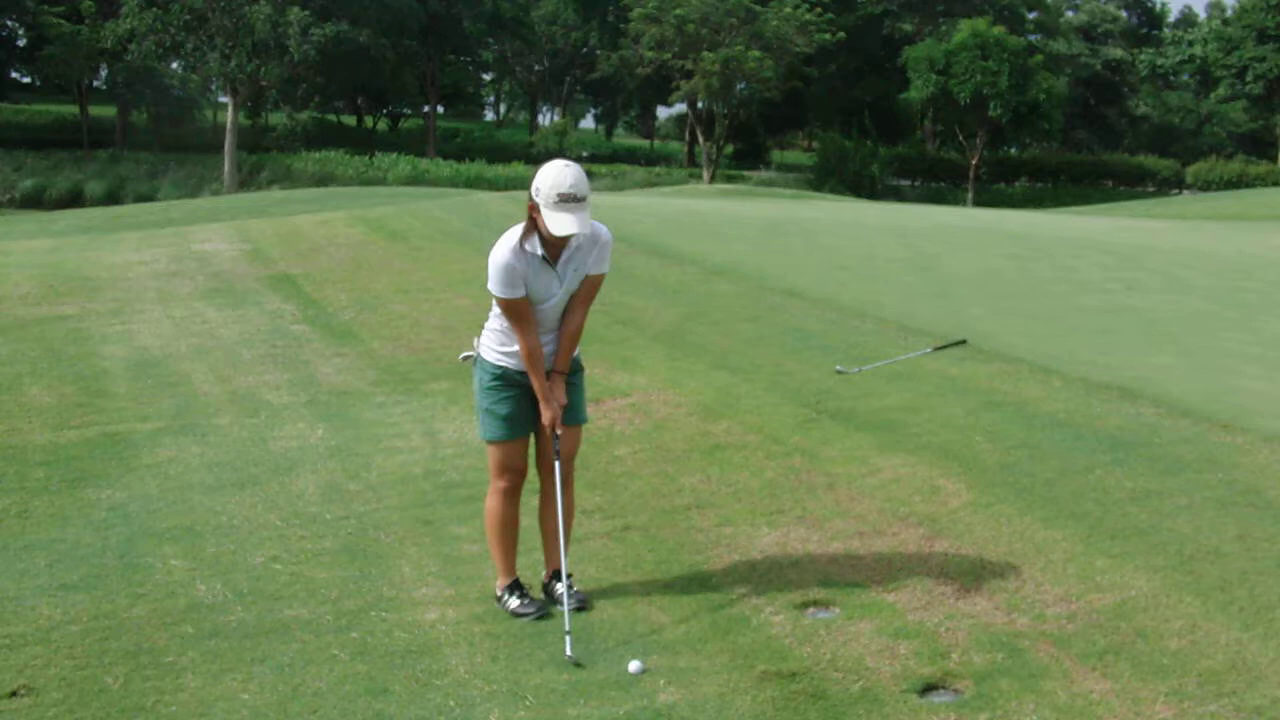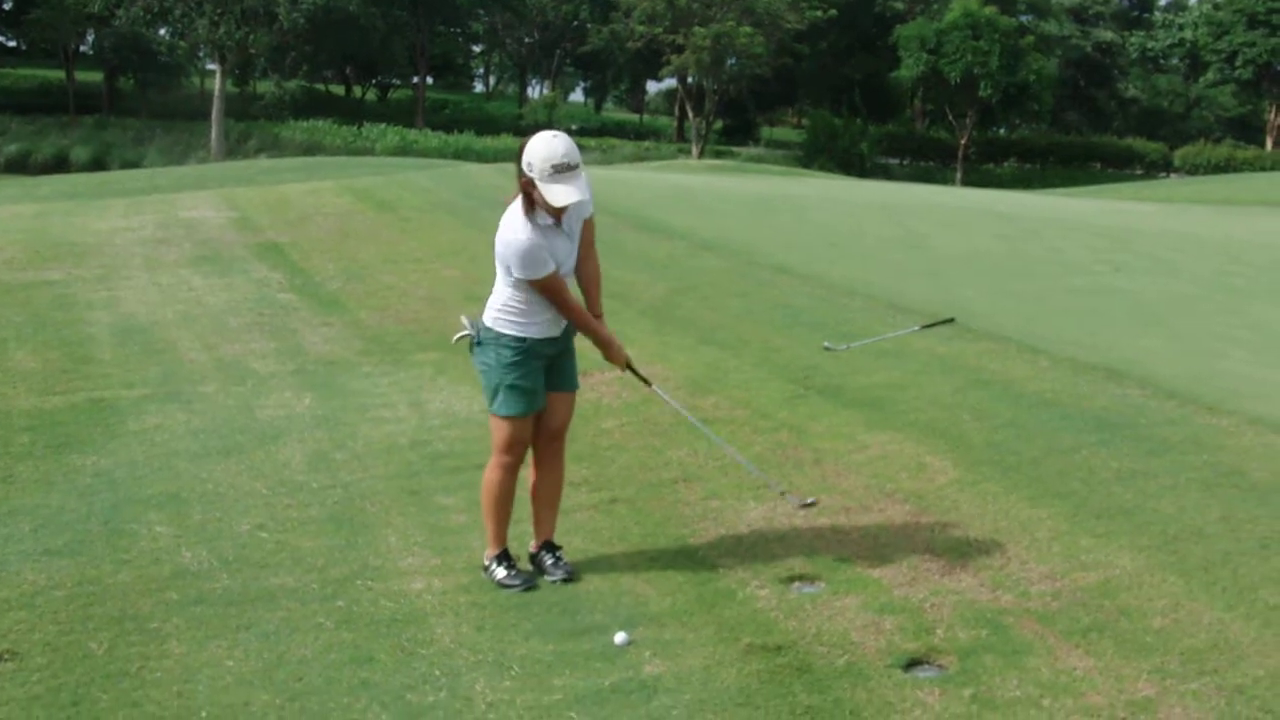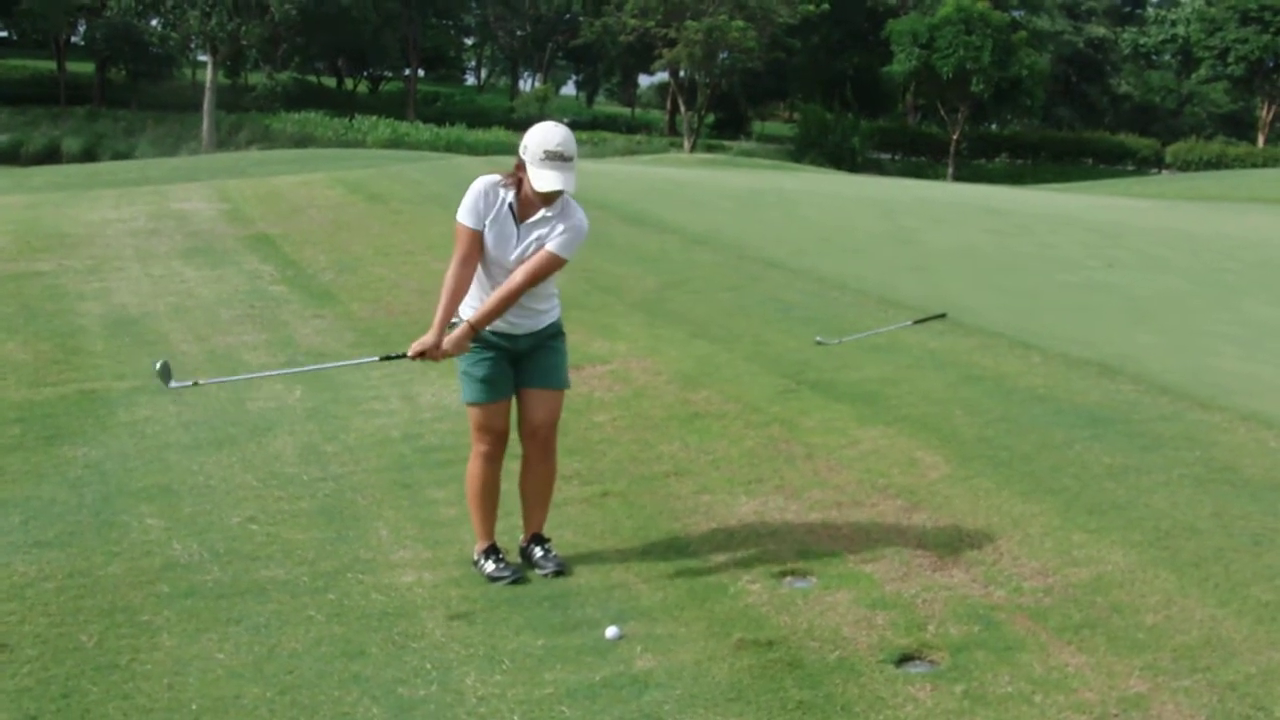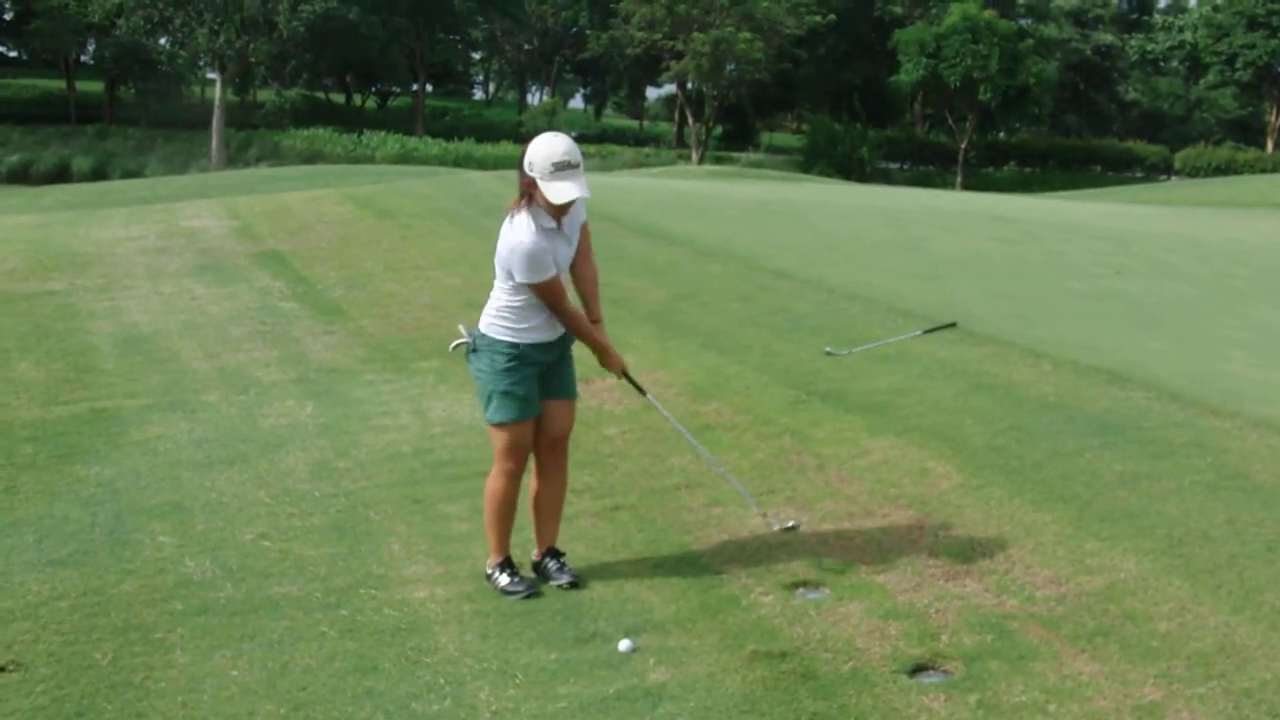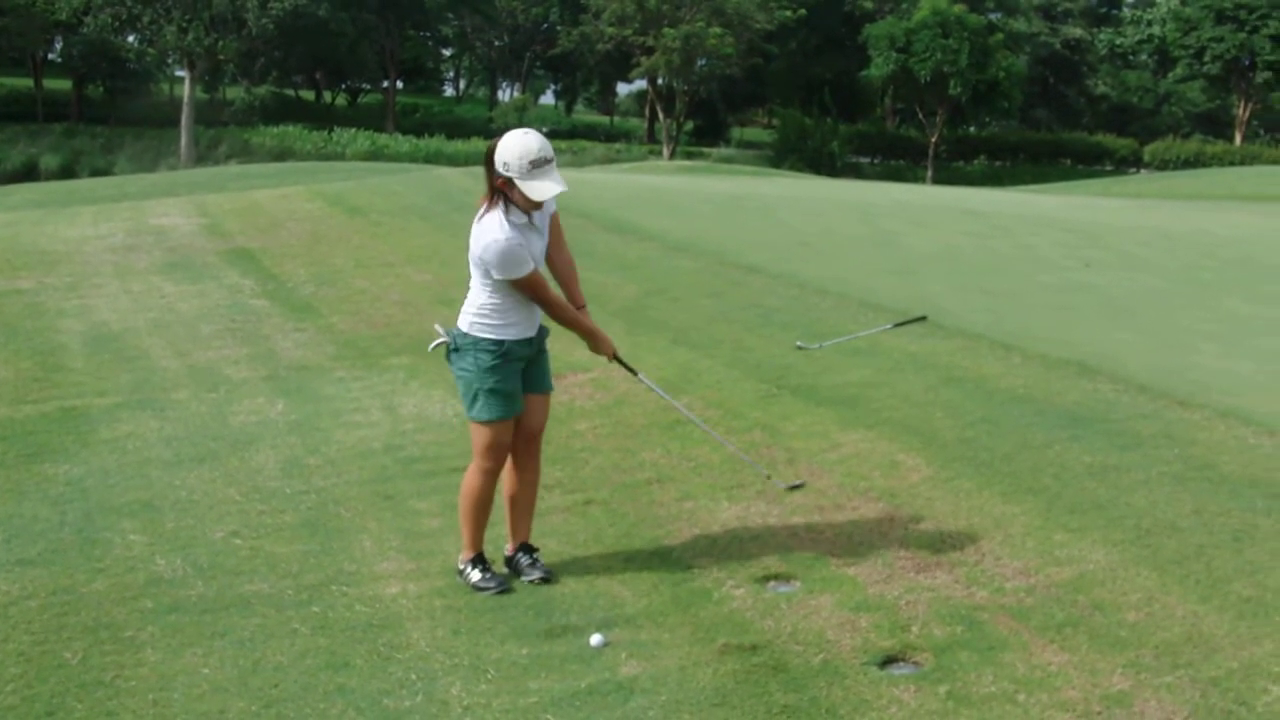
dt=1s
person 1, frame 1
left shoulder: (598, 240)
right shoulder: (508, 255)
left elbow: (575, 315)
right elbow: (526, 334)
left wrist: (559, 378)
right wrist: (543, 398)
left hip: (562, 366)
right hip: (505, 370)
left knee: (560, 471)
right knee: (508, 478)
left ankle: (555, 574)
right ankle: (506, 583)
person 1, frame 2
left shoulder: (576, 193)
right shoulder: (523, 239)
left elbow: (587, 263)
right elbow: (564, 301)
left wrist: (599, 326)
right wrist: (607, 344)
left hip: (554, 337)
right hip: (510, 344)
left knee: (553, 441)
right knee: (510, 450)
left ankle: (543, 545)
right ankle: (494, 554)
person 1, frame 3
left shoulder: (572, 223)
right shoulder: (484, 192)
left elbow: (520, 284)
right elbow: (463, 264)
left wrist: (466, 332)
right wrist: (439, 329)
left hip: (541, 335)
right hip: (485, 337)
left knee: (541, 438)
right knee: (490, 443)
left ankle: (534, 539)
right ankle: (484, 548)
person 1, frame 4
left shoulder: (573, 202)
right shoulder: (525, 240)
left elbow: (583, 265)
right elbow: (562, 308)
left wrist: (597, 324)
right wrist: (605, 352)
left hip: (553, 344)
right hip: (506, 349)
left knee: (555, 448)
right knee: (512, 460)
left ankle: (547, 552)
right ankle: (497, 563)
person 1, frame 5
left shoulder: (535, 198)
right shoulder: (500, 238)
left elbow: (559, 251)
right elbow: (545, 297)
left wrist: (583, 314)
right wrist: (593, 335)
left hip: (528, 339)
right hip: (486, 348)
left knee: (529, 445)
right knee: (491, 455)
left ankle: (519, 547)
right ankle: (470, 557)
